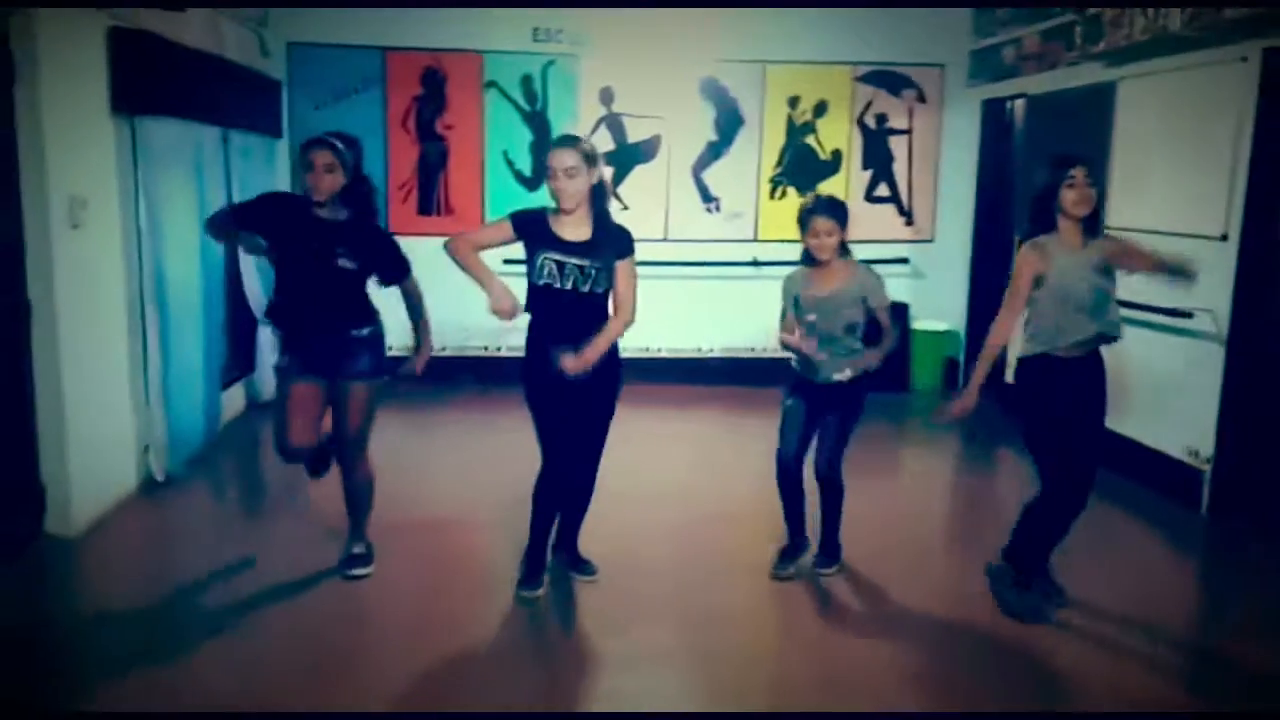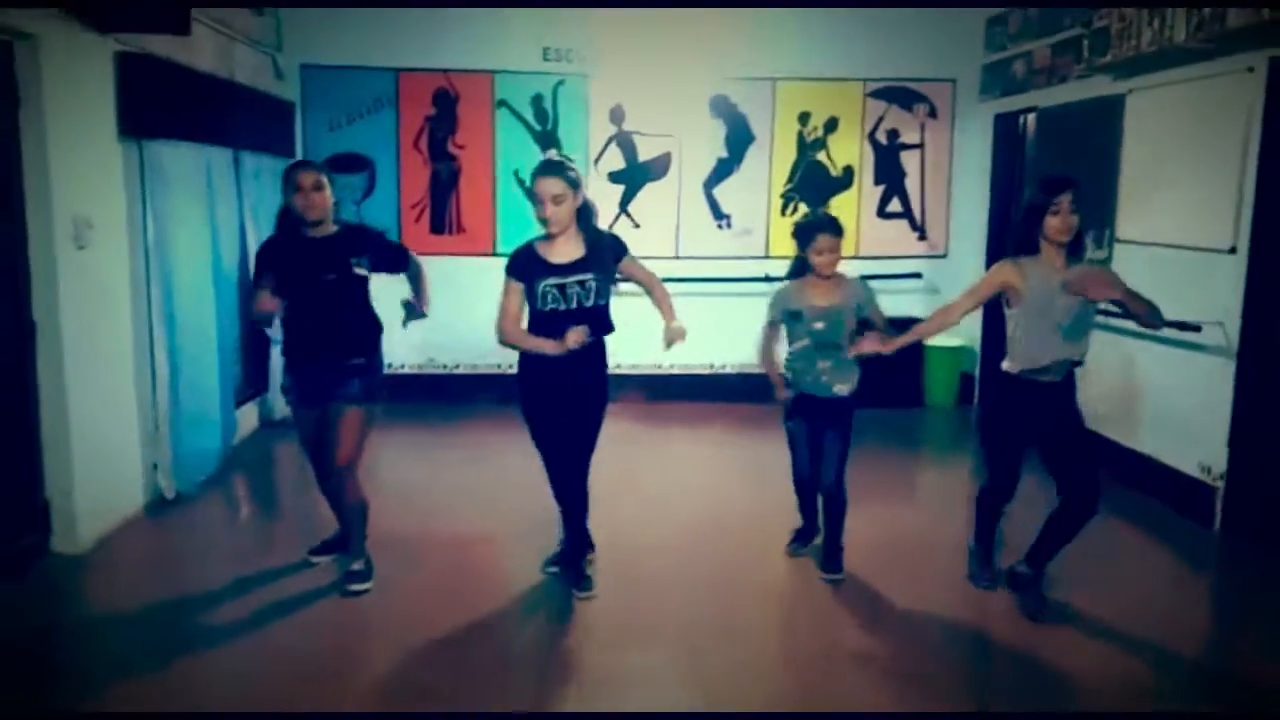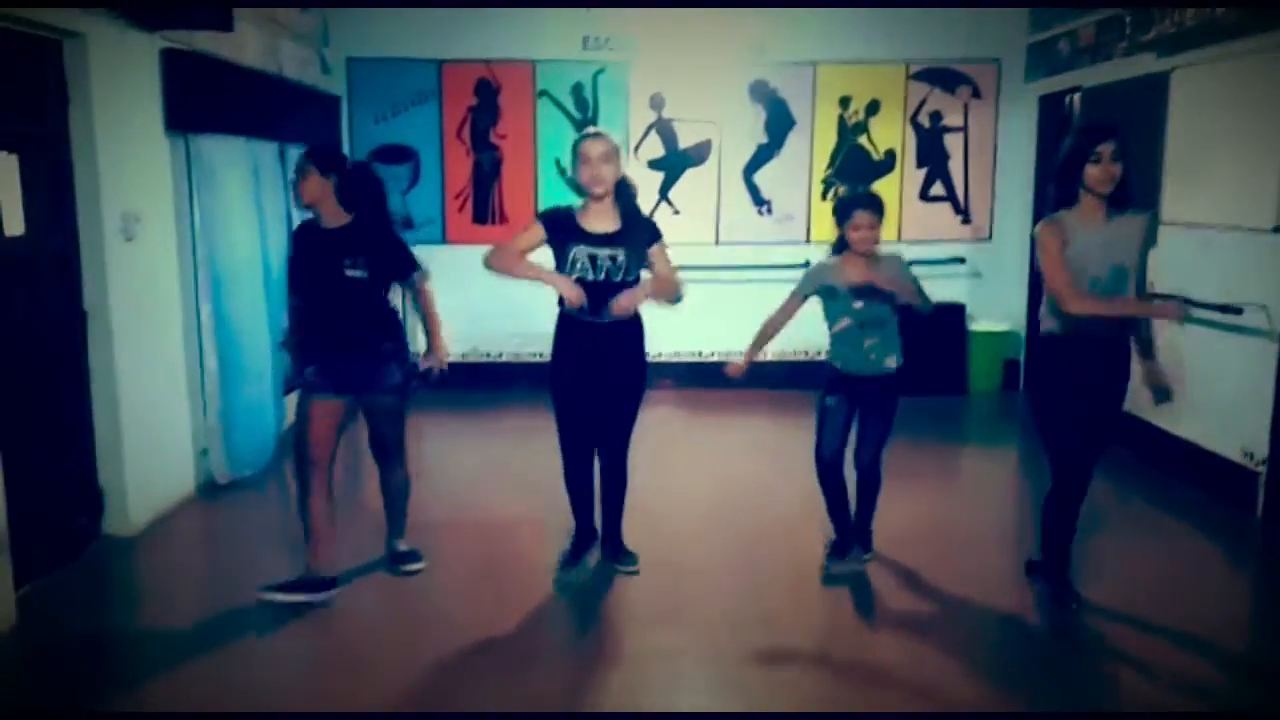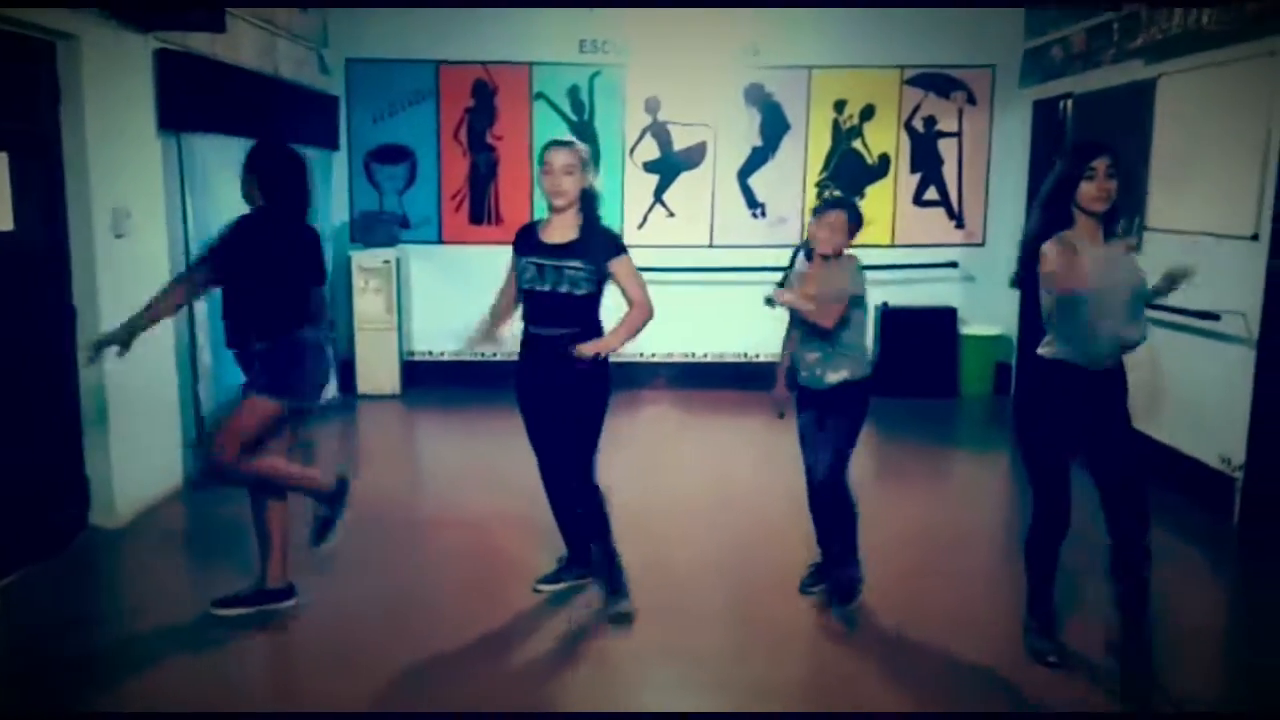
dt=0.4s
person 1, frame 1
left shoulder: (1108, 247)
right shoulder: (1036, 252)
left elbow: (1184, 274)
right elbow: (1004, 323)
left wrist: (1147, 262)
right wrist: (972, 388)
left hip: (1088, 375)
right hip: (1044, 376)
left knee: (1079, 486)
right knee: (1062, 485)
left ankle: (1034, 567)
right ankle: (1011, 570)
person 1, frame 2
left shoulder: (1094, 275)
right shoulder: (1014, 271)
left elbow: (1154, 319)
right elbow: (955, 311)
left wrist: (1118, 294)
right wrist: (893, 344)
left hip: (1060, 396)
right hip: (1015, 394)
left knee: (1084, 495)
right knee: (1001, 487)
left ankle: (1027, 571)
right ankle: (982, 549)
person 1, frame 3
left shoulder: (1138, 225)
right shoulder: (1053, 230)
left elbow: (1135, 297)
right elbow: (1069, 301)
left wrist: (1150, 359)
right wrist: (1152, 309)
left hip: (1109, 361)
right hip: (1062, 359)
left knee: (1079, 475)
right knee: (1068, 476)
left ankle: (1050, 564)
right ankle: (1054, 572)
person 1, frame 4
left shoulder: (1124, 251)
right shoulder: (1058, 247)
right elbow: (1063, 279)
left wrist: (1162, 288)
right wrist: (1068, 283)
left hip: (1107, 392)
right hip: (1050, 389)
left knee: (1132, 520)
right knee: (1053, 515)
left ankle: (1135, 644)
right ankle: (1039, 619)
person 2, frame 1
left shoulder: (615, 237)
right shoulder: (531, 224)
left elbow: (624, 312)
right elbow: (458, 243)
left wrist: (586, 358)
right wrist: (494, 287)
left hip: (597, 363)
right hip: (544, 358)
left knee: (586, 463)
right knee: (557, 461)
left ankle: (568, 545)
right ankle: (535, 555)
person 2, frame 2
left shoulder: (606, 247)
right shoulder: (524, 260)
left elbow: (650, 282)
right elbow: (507, 332)
left wrist: (670, 319)
right wrist: (556, 346)
left hip: (589, 374)
right hip: (540, 376)
left knee: (574, 468)
right knee: (557, 466)
left ankle: (573, 554)
right ankle: (577, 542)
person 2, frame 3
left shoulder: (640, 228)
right shoulder: (557, 221)
left elbow: (673, 289)
right elbow: (496, 259)
left wrist: (644, 291)
right wrist: (552, 276)
left hip: (623, 353)
right hip: (573, 352)
left knee: (613, 451)
right knee: (576, 451)
left ankle: (613, 539)
right ankle: (584, 533)
person 2, frame 4
left shoulder: (602, 240)
right shoulder: (526, 237)
left elbow: (642, 307)
right elbow: (509, 296)
left wrist: (608, 343)
right wrist: (489, 325)
left hip: (584, 373)
right hip: (535, 370)
left knee: (578, 475)
right knee: (552, 471)
left ankle: (610, 572)
right ankle: (578, 558)
person 3, frame 1
left shoulder: (366, 233)
right shoulder: (279, 211)
left elbow: (407, 286)
right elbow: (217, 223)
left wrist: (423, 342)
right wrist: (245, 241)
left hip: (357, 347)
right hip: (302, 350)
left knee: (352, 450)
right knee: (294, 445)
left ankle: (359, 540)
right ankle: (319, 451)
person 3, frame 2
left shoulder: (362, 240)
right shoulder: (277, 251)
left elbow: (409, 263)
right elbow: (265, 314)
left wrist: (420, 300)
right wrist: (263, 307)
left hip: (354, 369)
right hip: (303, 370)
left knee: (341, 469)
right knee: (321, 466)
left ankle: (358, 554)
right ankle: (347, 532)
person 3, frame 3
left shoulder: (373, 234)
right shoulder: (303, 238)
left elbow: (417, 284)
left wrist: (436, 342)
right wrist: (297, 341)
left hip: (380, 360)
right hip: (325, 366)
left knee: (389, 457)
right knee: (310, 463)
left ankle: (398, 541)
right ankle: (317, 573)
person 3, frame 4
left shoulder: (252, 230)
right shoulder: (299, 232)
left elbow: (193, 284)
left wrist: (128, 329)
left hip: (282, 362)
right hip: (300, 356)
left knee: (223, 459)
right knee: (264, 466)
left ankle: (326, 487)
right ankle: (275, 584)
person 4, frame 1
left shoulder: (864, 279)
right shoulder: (795, 282)
left elbow: (889, 329)
right elbow: (786, 334)
left wrist: (877, 353)
right wrist: (793, 342)
left hip: (845, 387)
right hip: (804, 383)
left knee: (827, 467)
right knee: (787, 459)
left ankle: (830, 546)
right ankle: (795, 539)
person 4, frame 2
left shoulder: (856, 290)
right shoulder: (787, 296)
left elbow: (884, 331)
right elbow: (768, 345)
left wrist: (876, 340)
right wrist: (777, 383)
left hip: (838, 400)
right hip: (799, 397)
left knee: (831, 480)
right knee: (805, 474)
left ankle: (832, 548)
right ankle: (809, 526)
person 4, frame 3
left shoulder: (893, 266)
right shoulder: (823, 272)
left elbow: (924, 305)
right elbow: (782, 315)
left wrist: (885, 285)
right wrist: (749, 356)
left hip: (883, 380)
right hip: (840, 377)
left knee: (867, 462)
right knee: (827, 458)
left ankle: (861, 534)
right ankle: (845, 540)
person 4, frame 4
left shoulder: (849, 271)
right shoulder: (798, 274)
left elbow: (829, 319)
left wrist: (790, 300)
right wrist: (781, 380)
left hip: (847, 389)
right hip: (809, 392)
left knee: (831, 477)
right knee: (816, 481)
left ankle: (848, 566)
right ankle: (829, 561)
